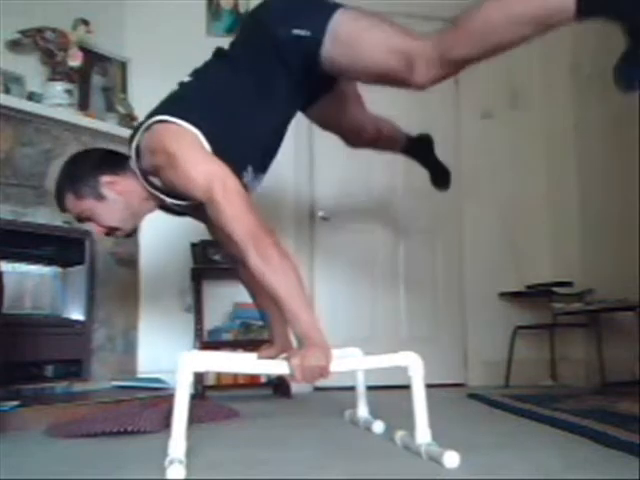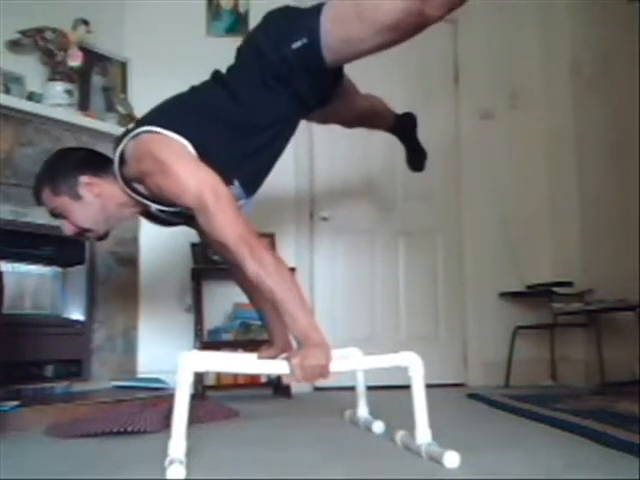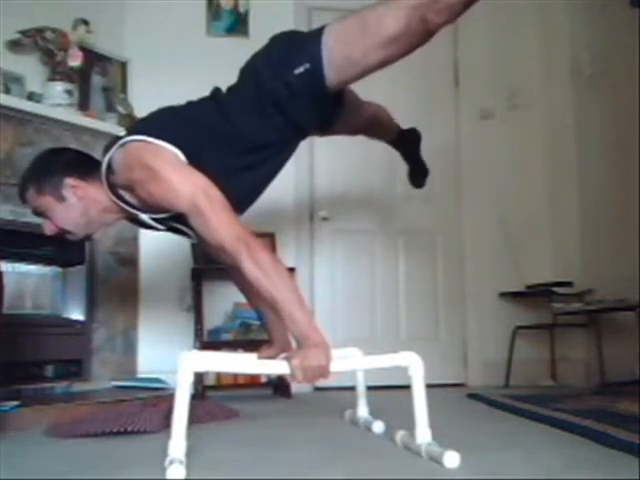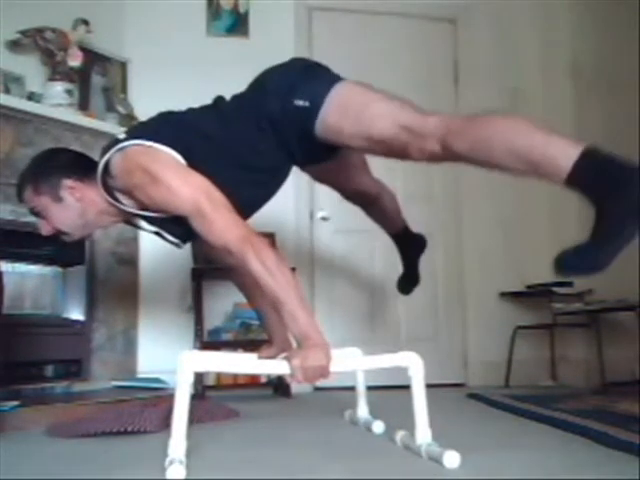
dt=1s
person 1, frame 1
left shoulder: (166, 153)
right shoulder: (174, 193)
left elbow: (260, 247)
right elbow: (242, 253)
left wrist: (311, 343)
right wrist: (281, 338)
right hip: (288, 68)
left knee: (420, 64)
right knee: (356, 130)
right ankle: (417, 148)
person 1, frame 2
left shoulder: (153, 162)
right shoulder: (155, 201)
left elbow: (247, 248)
right elbow: (235, 256)
left wrist: (313, 341)
right wrist: (281, 339)
left hip: (288, 48)
right hip: (281, 73)
right knee: (355, 113)
right ankle: (400, 126)
person 1, frame 3
left shoulder: (141, 170)
right shoulder: (140, 205)
left elbow: (243, 247)
right elbow: (230, 256)
left wrist: (312, 341)
right wrist: (279, 336)
left hip: (290, 74)
right hip: (285, 103)
right knee: (359, 120)
right ankle: (402, 141)
person 1, frame 4
left shoulder: (137, 170)
right shoulder: (134, 207)
left elbow: (244, 244)
right elbow: (232, 256)
left wrist: (312, 340)
right wrist: (278, 337)
left hip: (291, 96)
right hip: (287, 127)
left knee: (429, 137)
right knee: (360, 187)
right ankle: (406, 244)
